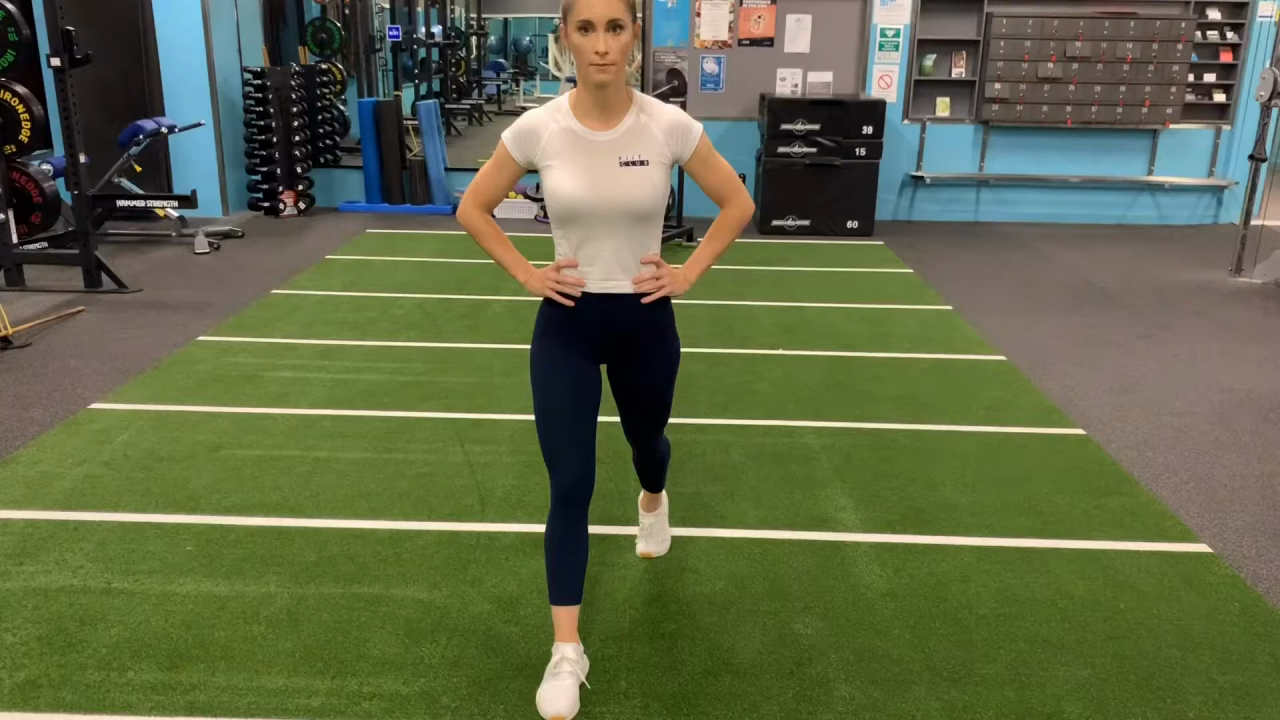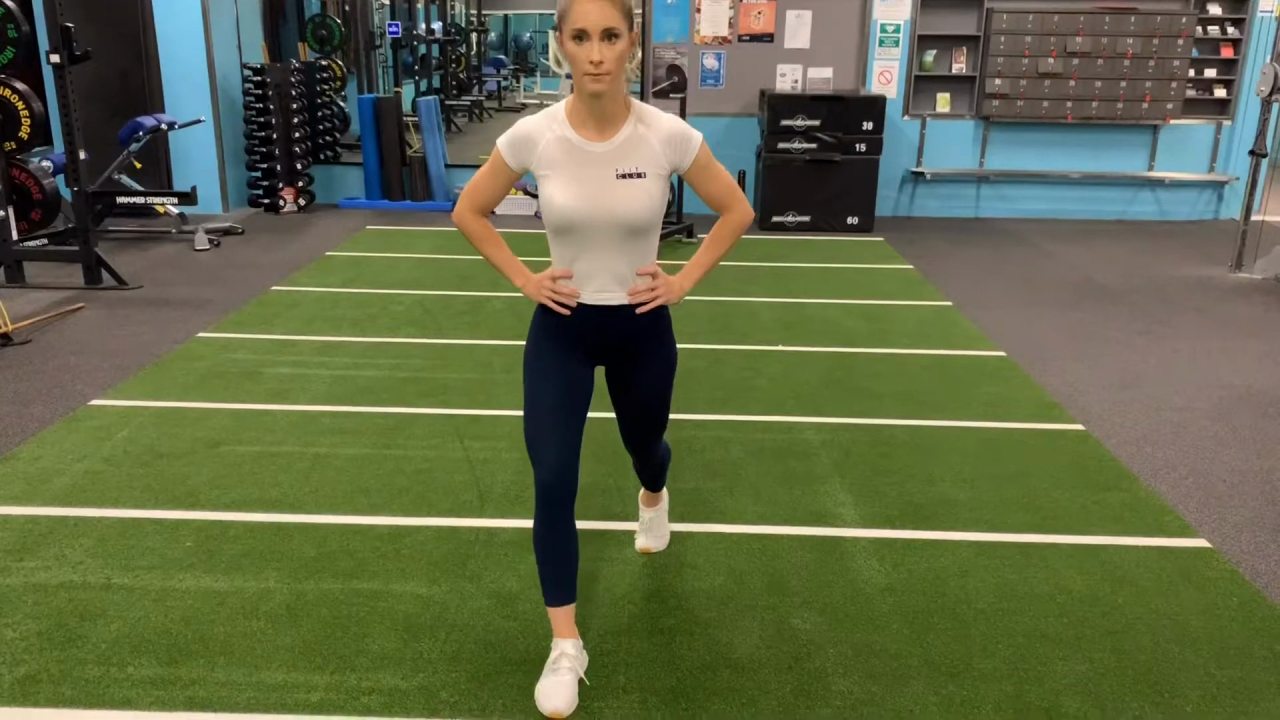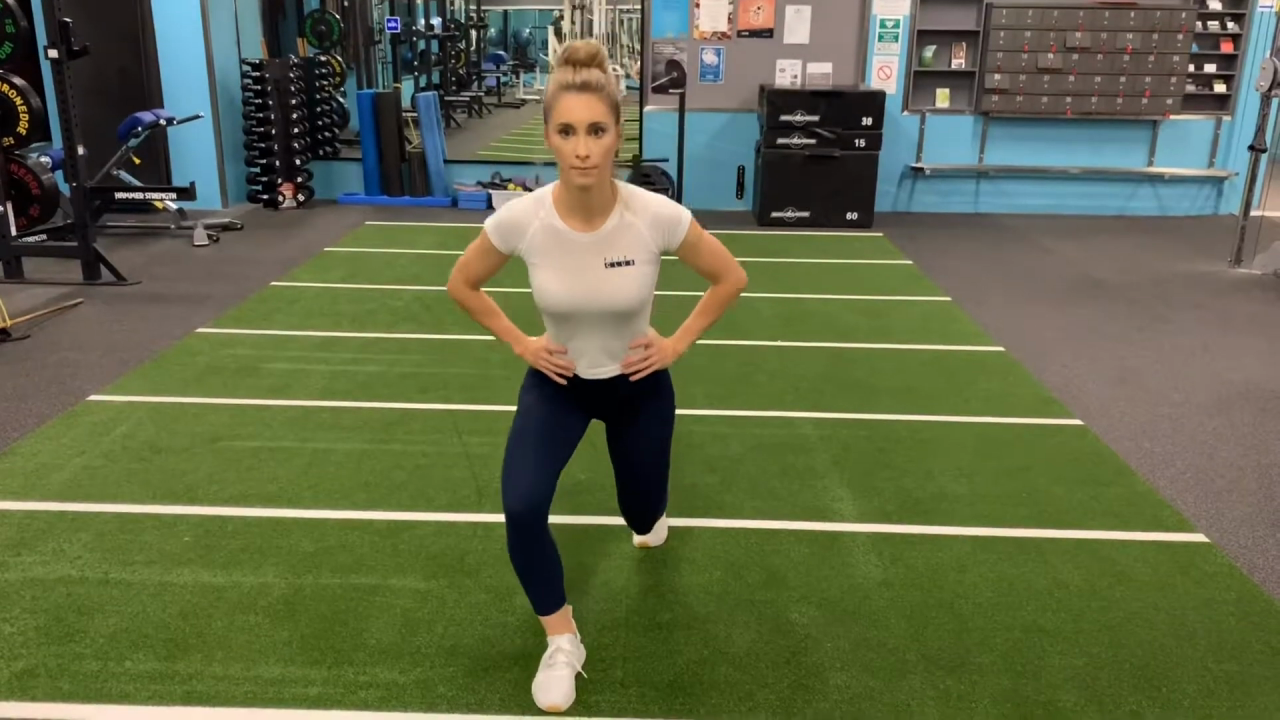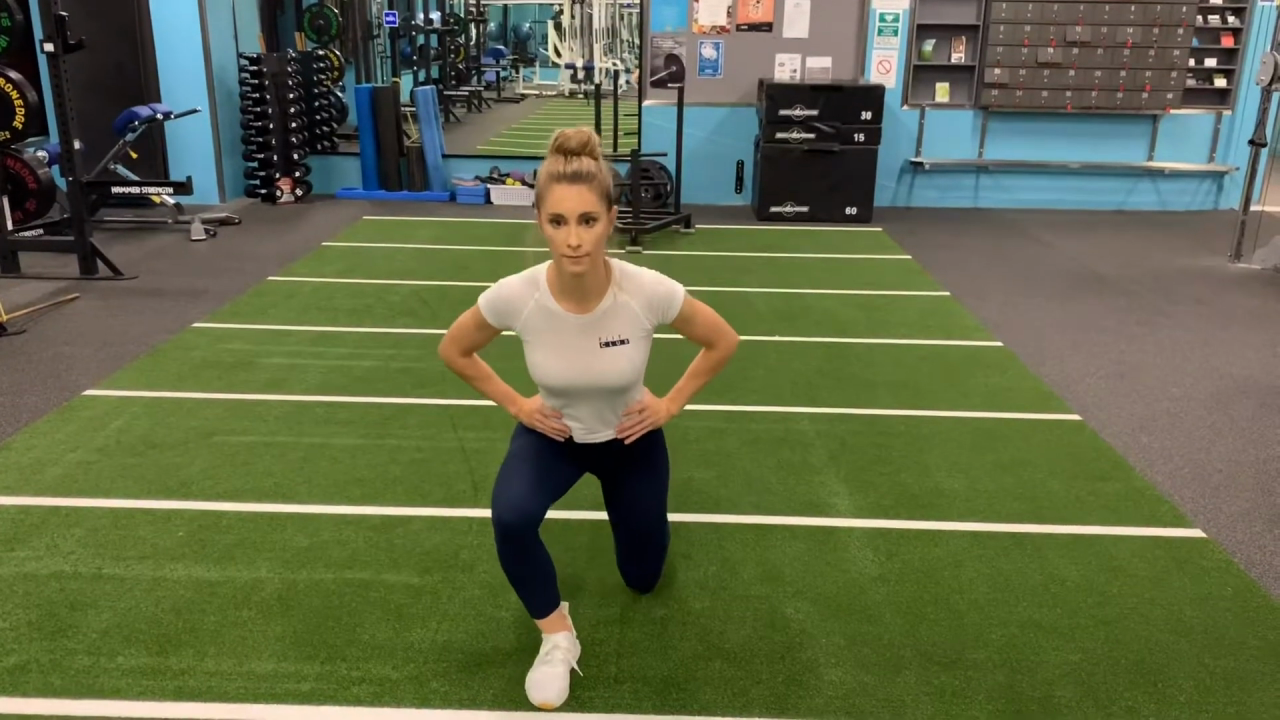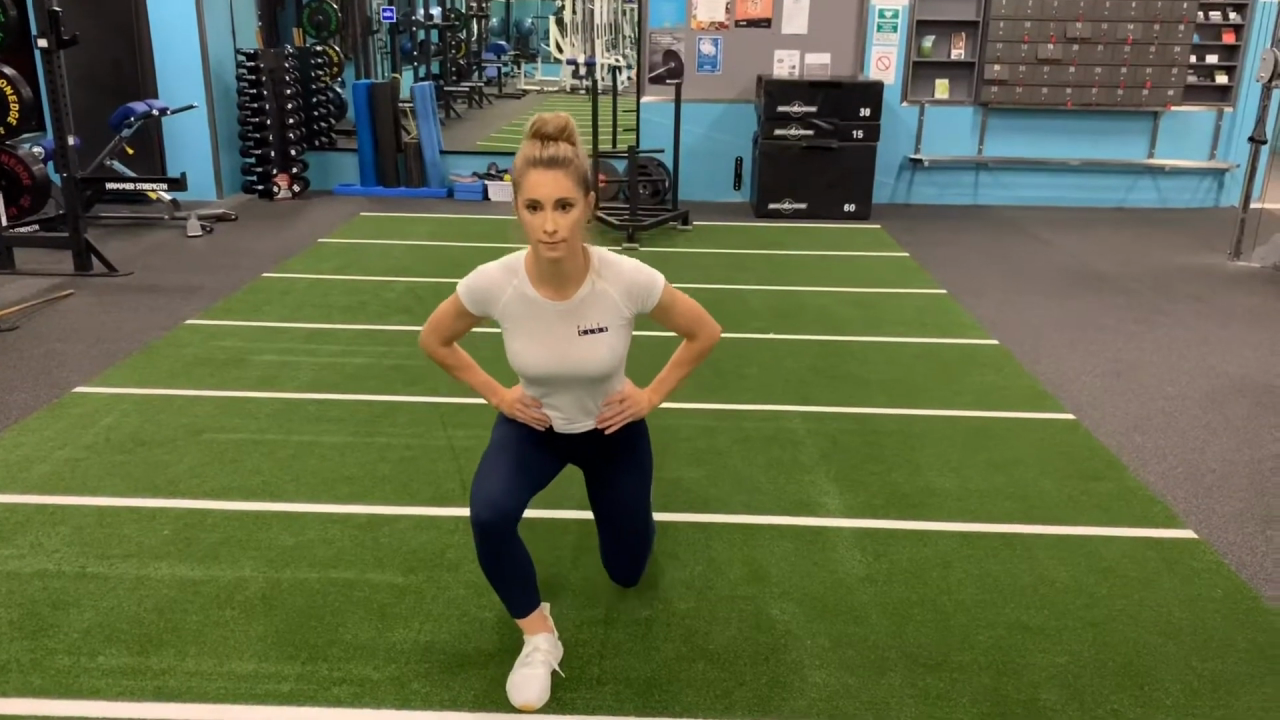
dt=0.5s
person 1, frame 1
left shoulder: (669, 124)
right shoulder: (537, 127)
left elbow: (737, 204)
right elbow: (473, 208)
left wrist: (689, 273)
right wrist: (526, 275)
left hip: (646, 322)
right hip: (567, 324)
left knee: (646, 437)
right knee: (570, 484)
left ankle: (652, 500)
right ankle: (566, 650)
person 1, frame 2
left shoulder: (667, 134)
right shoulder: (532, 135)
left elbow: (737, 211)
right elbow: (469, 212)
left wrist: (685, 280)
right wrist: (522, 279)
left hip: (641, 327)
right hip: (561, 329)
left knee: (644, 444)
right knee: (553, 484)
left ankle: (653, 496)
right ankle: (566, 646)
person 1, frame 3
left shoulder: (656, 215)
right shoulder: (520, 218)
left elbow: (731, 279)
right elbow: (462, 285)
left wrist: (677, 343)
right wrist: (519, 343)
left hip: (637, 385)
right hip: (556, 383)
left knee: (643, 517)
right knee: (522, 509)
left ankle: (653, 507)
right ankle: (562, 641)
person 1, frame 4
left shoulder: (649, 291)
right shoulder: (514, 295)
left elbow: (722, 341)
right elbow: (454, 350)
left wrist: (670, 403)
right wrist: (516, 404)
left hip: (630, 438)
right hip: (553, 434)
left knee: (641, 577)
right knee: (512, 518)
left ankle: (640, 503)
right ankle: (557, 636)
person 1, frame 5
left shoulder: (627, 278)
right shoulder: (492, 281)
left elbow: (705, 333)
right elbow: (435, 339)
left wrist: (652, 395)
right wrist: (496, 394)
left hip: (612, 430)
right hip: (532, 427)
left knee: (625, 571)
right knee: (490, 518)
left ankle: (631, 508)
right ankle: (539, 638)
